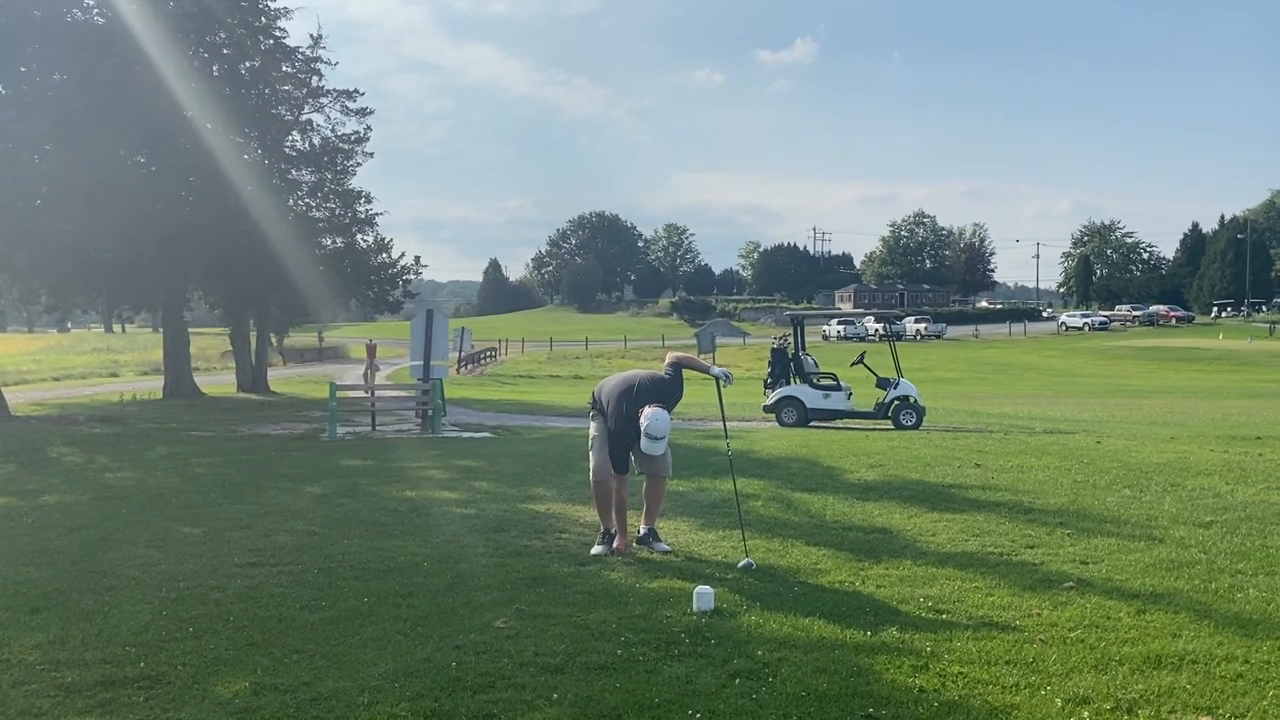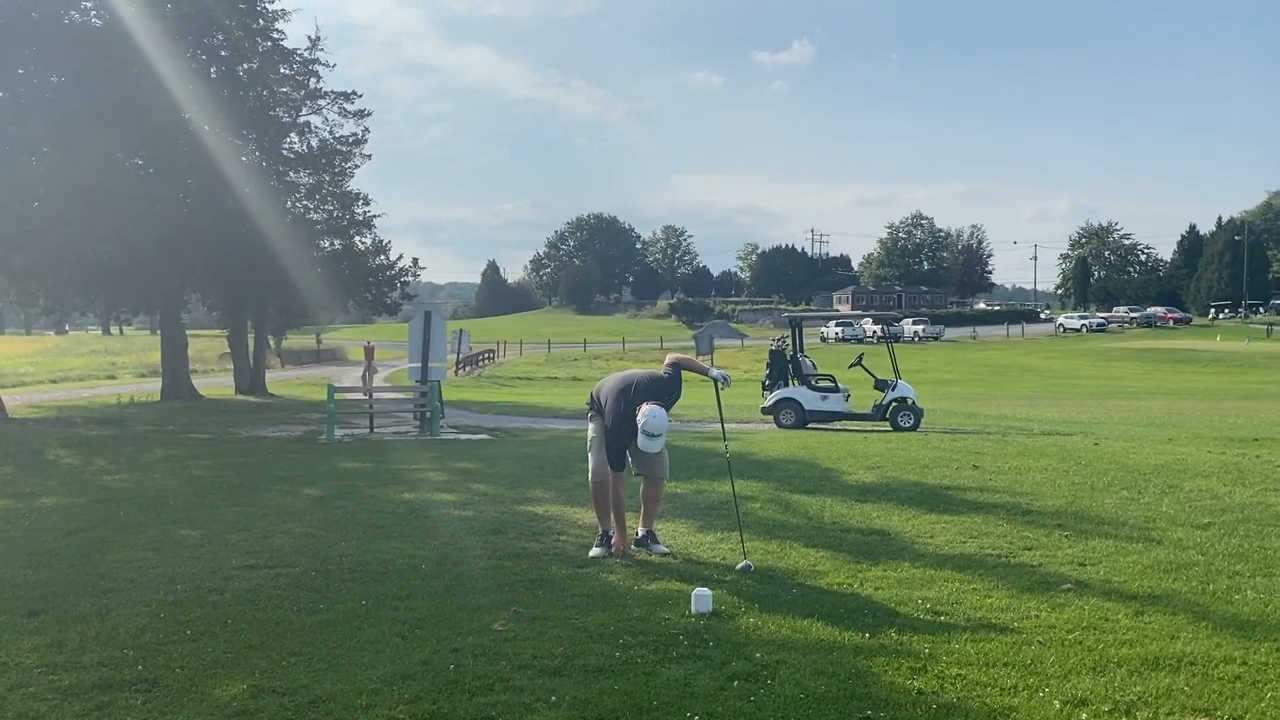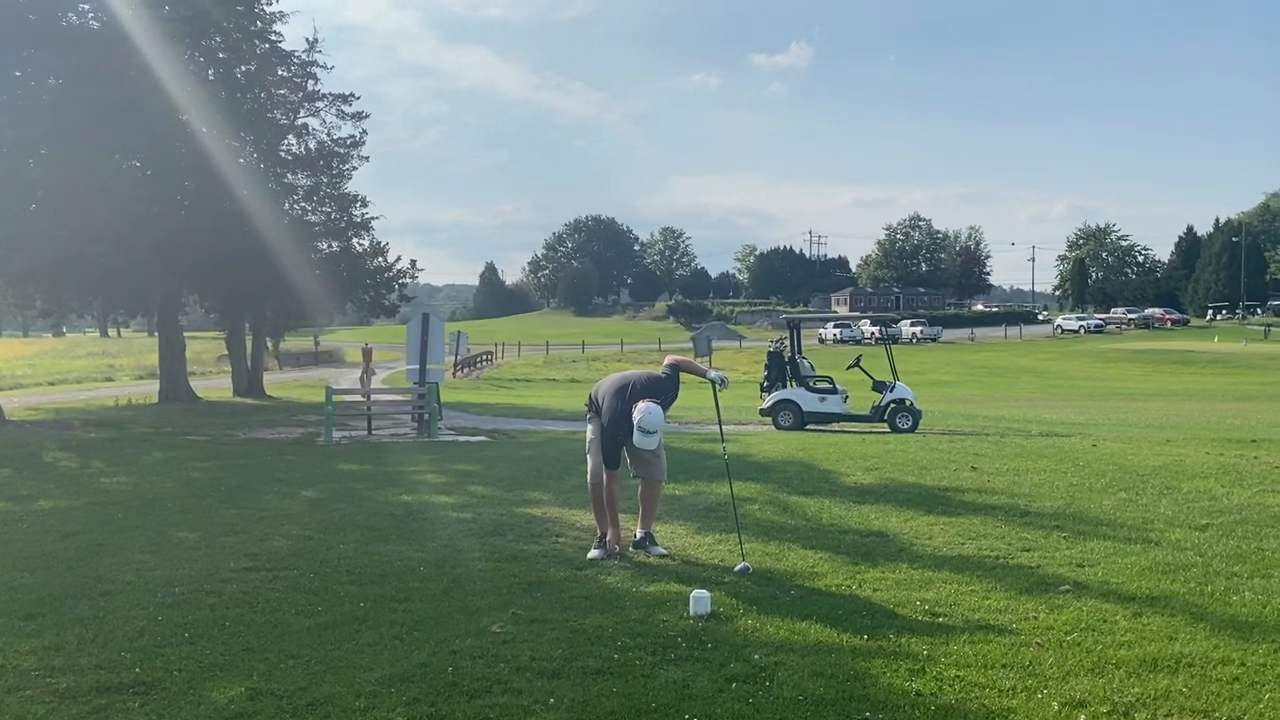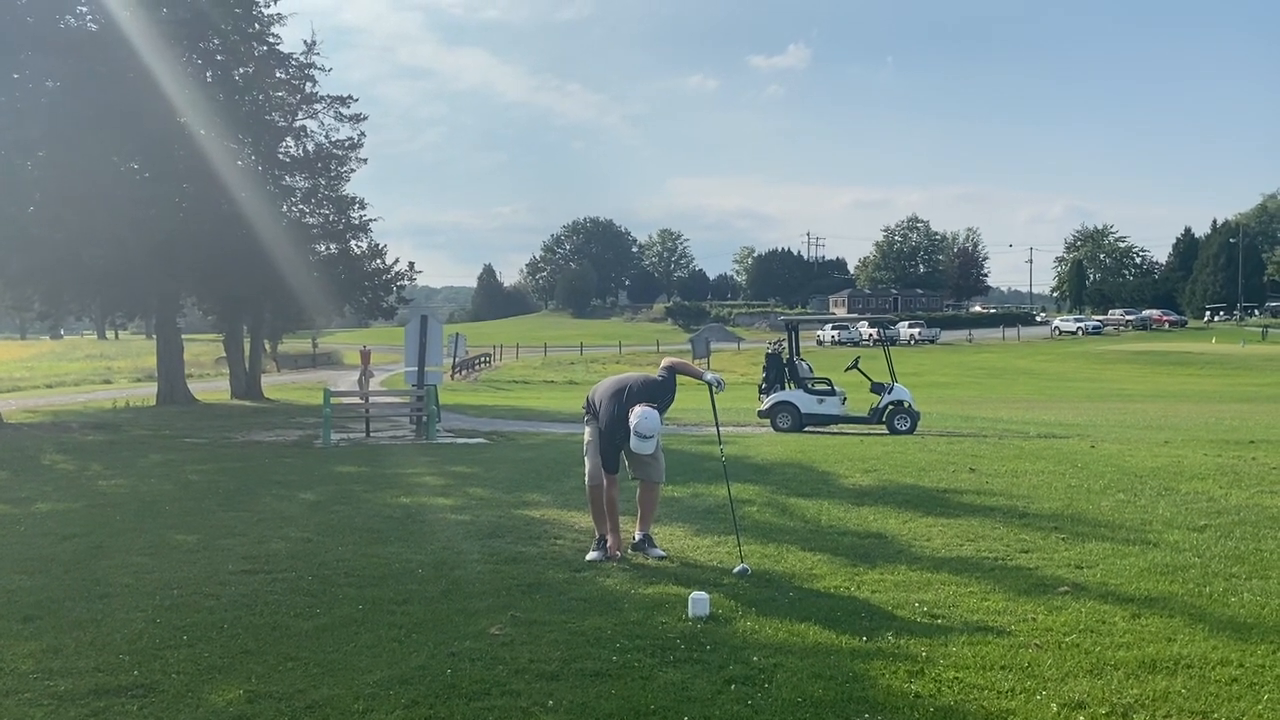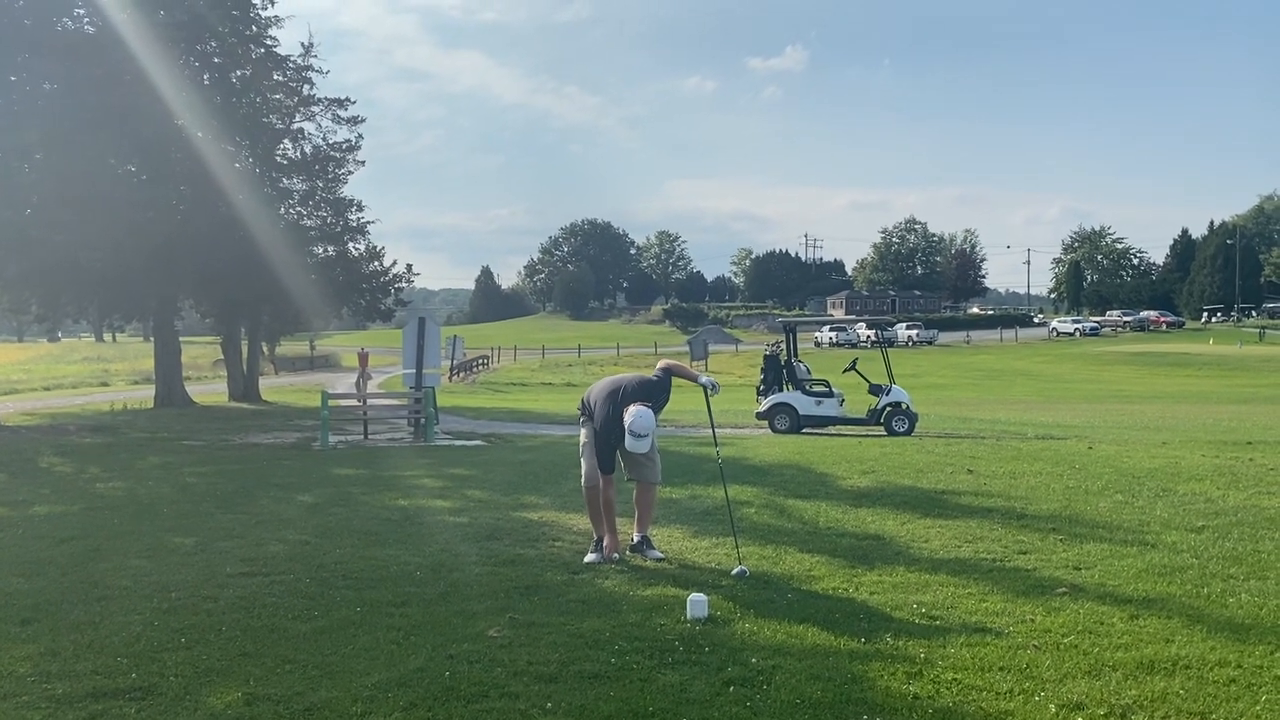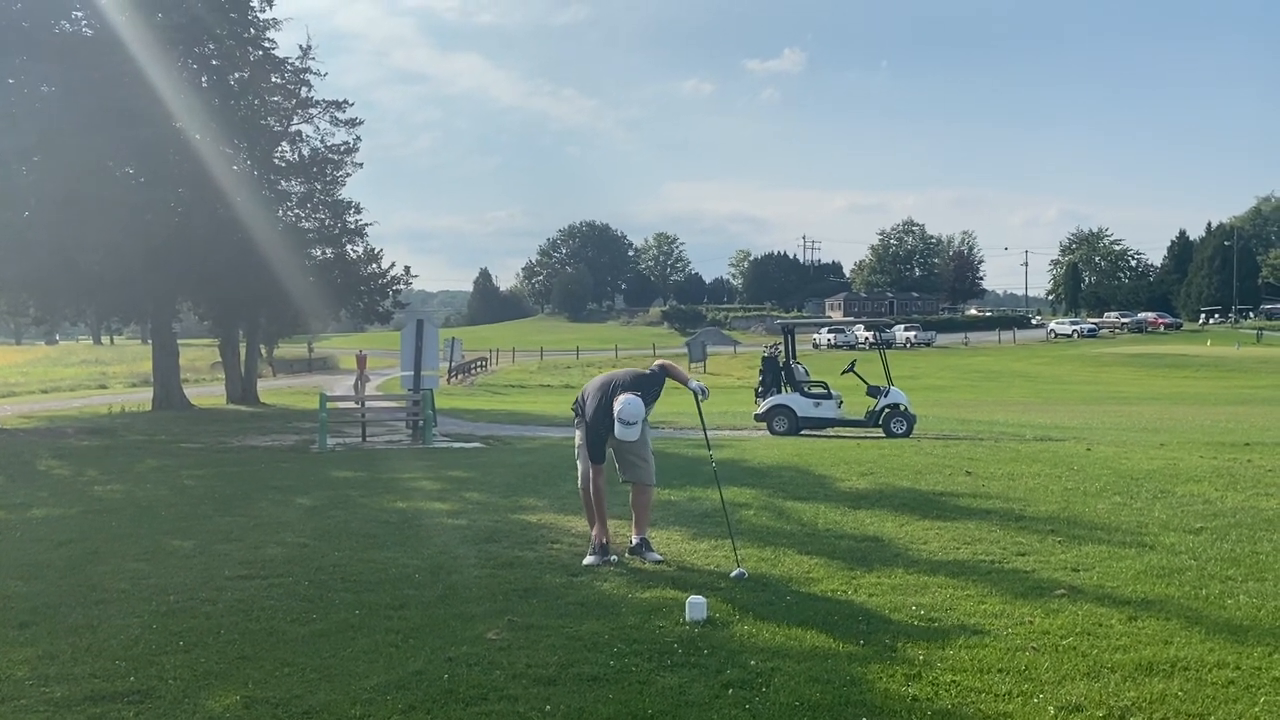
dt=0.3s
person 1, frame 1
left shoulder: (671, 390)
right shoulder: (622, 431)
left elbow: (673, 356)
right elbow: (620, 484)
left wrist: (710, 369)
right wrist: (622, 534)
left hip: (641, 402)
right hip: (604, 411)
left knee: (660, 469)
right knee: (600, 472)
left ankle: (646, 530)
right ankle: (607, 532)
person 1, frame 2
left shoulder: (668, 389)
right shoulder: (618, 426)
left elbow: (672, 357)
right elbow: (617, 481)
left wrist: (709, 371)
right wrist: (621, 531)
left hip: (643, 407)
right hip: (603, 411)
left knee: (657, 471)
right knee: (599, 473)
left ankle: (645, 532)
right ankle: (605, 534)
person 1, frame 3
left shoulder: (666, 388)
right shoulder: (614, 426)
left elbow: (672, 359)
right elbow: (611, 478)
left wrist: (707, 372)
right wrist: (614, 528)
left hip: (645, 416)
right hip: (601, 413)
left knee: (655, 472)
right knee: (598, 474)
left ankle: (643, 534)
right ankle: (603, 536)
person 1, frame 4
left shoulder: (662, 391)
right shoulder: (611, 429)
left elbow: (668, 362)
right elbow: (610, 484)
left wrist: (704, 375)
right wrist: (614, 533)
left hip: (643, 420)
right hip: (598, 415)
left knee: (654, 474)
right knee: (596, 477)
left ankle: (642, 536)
right ankle: (602, 538)
person 1, frame 5
left shoulder: (657, 390)
right shoulder: (607, 430)
left elbow: (664, 364)
right elbow: (607, 485)
left wrist: (699, 378)
right wrist: (611, 534)
left hip: (639, 419)
right hip: (594, 418)
left knee: (650, 475)
right knee: (592, 478)
left ankle: (640, 538)
right ankle: (600, 540)
person 1, frame 6
left shoulder: (648, 385)
right shoulder: (596, 419)
left elbow: (662, 364)
right elbow: (597, 475)
left wrist: (690, 382)
right wrist: (601, 524)
left hip: (633, 418)
right hip: (589, 419)
left knee: (644, 477)
right knee: (586, 478)
left ankle: (639, 540)
right ankle: (599, 543)
